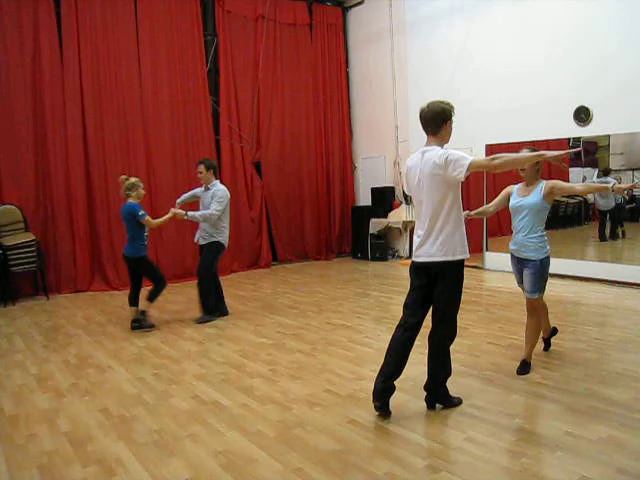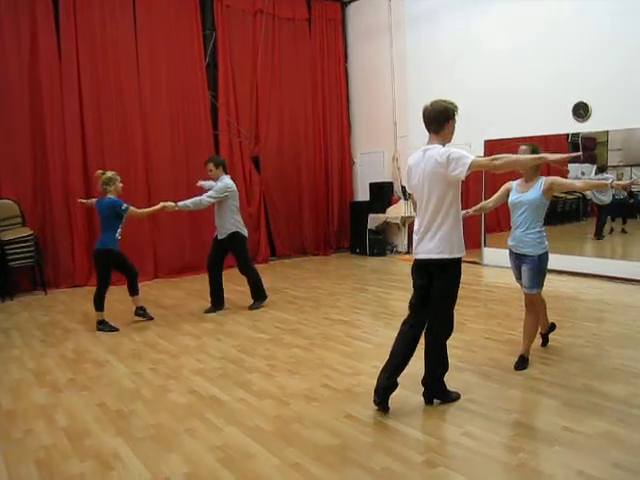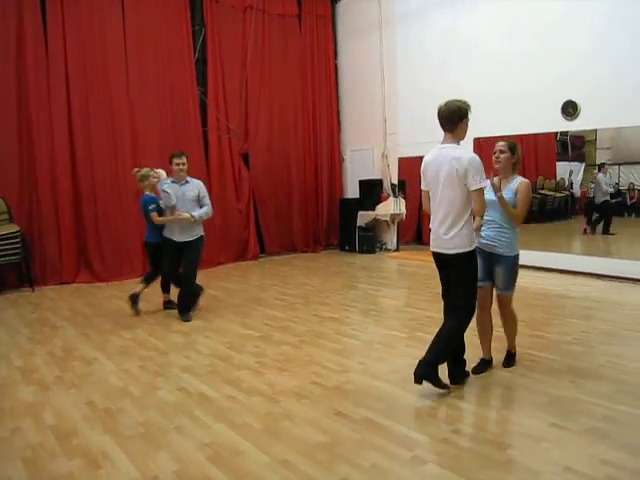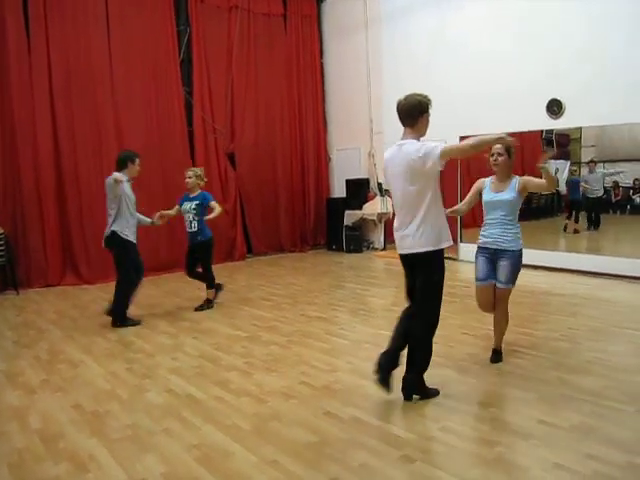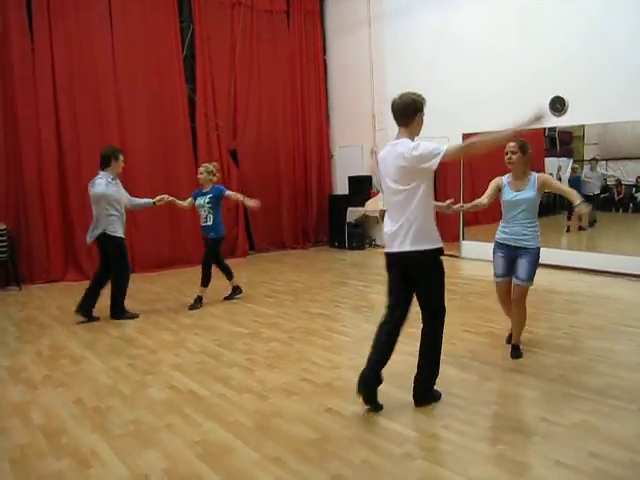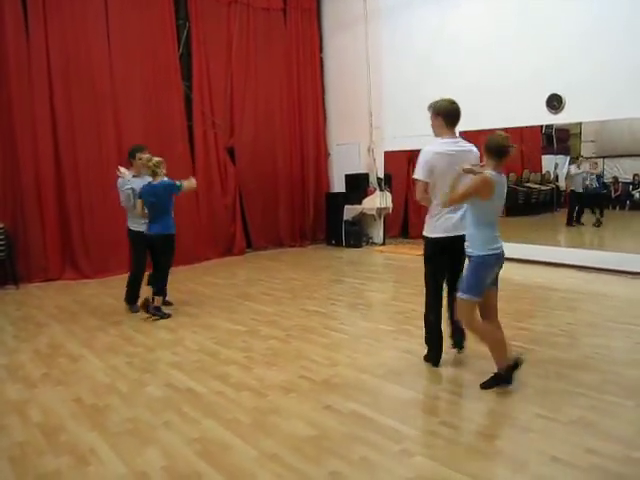
dt=0.7s
person 1, frame 1
left shoulder: (411, 163)
right shoulder: (445, 159)
right elbow: (493, 163)
left wrist: (458, 214)
right wrist: (540, 155)
left hip: (421, 256)
right hip: (447, 256)
left knee: (409, 323)
right knee: (443, 327)
left ankle: (382, 390)
right ankle: (436, 393)
person 1, frame 2
left shoulder: (413, 161)
right shoulder: (447, 157)
right elbow: (493, 164)
right wrist: (542, 158)
left hip: (421, 252)
right hip: (444, 254)
left knee: (415, 320)
right knee: (439, 323)
left ankle: (385, 385)
right ankle: (434, 388)
person 1, frame 3
left shoulder: (428, 159)
right shoulder: (469, 160)
right elbow: (478, 208)
right wrist: (476, 223)
left hip: (438, 245)
right hip: (461, 246)
left knee: (452, 307)
right knee: (463, 309)
left ankle: (457, 369)
right ankle: (429, 364)
person 1, frame 4
left shoulder: (389, 155)
right shoulder: (422, 151)
right elbow: (468, 147)
right wrist: (498, 138)
left hip: (404, 244)
right hip: (427, 244)
left knee: (416, 306)
right knee: (426, 313)
left ankle: (388, 362)
right ankle: (413, 382)
person 1, frame 5
left shoulder: (384, 155)
right shoulder: (419, 152)
right elbow: (467, 147)
left wrist: (434, 206)
right wrist: (516, 130)
left hip: (393, 247)
right hip: (422, 246)
left knee: (394, 316)
right knee: (433, 316)
left ankle: (370, 380)
right ankle: (423, 389)
person 1, frame 6
left shoulder: (430, 153)
right shoulder: (472, 152)
left elbow: (421, 196)
left wrist: (436, 203)
left hip: (436, 232)
right hip: (463, 231)
left knee: (433, 292)
right knee: (456, 286)
left ankle: (434, 350)
right ankle: (457, 336)
person 2, frame 1
left shoulder: (548, 187)
right shoulder: (512, 190)
left elbow: (580, 188)
right elbow: (490, 208)
left wrist: (612, 186)
right wrist: (471, 213)
left hip: (536, 255)
right hip: (516, 253)
left knee: (532, 305)
right knee: (533, 300)
left ankle: (526, 357)
right ankle: (548, 330)
person 2, frame 2
left shoulder: (547, 183)
right shoulder: (510, 186)
left elbow: (579, 184)
right elbow: (489, 204)
left wrist: (611, 183)
right wrist: (471, 210)
left hip: (534, 251)
right hip: (514, 249)
left knee: (530, 301)
right knee: (532, 296)
left ankle: (524, 352)
right ankle: (545, 326)
person 2, frame 3
left shoulder: (522, 184)
right shoulder: (487, 184)
left elbow: (517, 219)
left wrist: (500, 195)
left hip: (505, 252)
right hip: (481, 248)
left knee: (504, 305)
right knee: (481, 305)
left ankle: (511, 350)
right ankle: (486, 356)
person 2, frame 4
left shoulder: (521, 183)
right shoulder: (482, 183)
left elbow: (551, 186)
right elbow: (463, 207)
left wrist: (543, 168)
right wrist: (445, 212)
left hip: (510, 248)
right hip: (485, 247)
left knee: (501, 301)
right knee: (484, 302)
left ankle: (497, 347)
right ankle: (498, 320)
person 2, frame 5
left shoulder: (540, 180)
right shoulder: (500, 182)
left elbow: (569, 192)
right elbow: (484, 201)
left wrist: (580, 204)
right wrist: (466, 206)
left hip: (528, 246)
right hip: (503, 243)
left knee: (518, 297)
right knee: (503, 297)
left ankle: (516, 341)
right ankle: (516, 325)
person 2, frame 6
left shoulder: (485, 178)
right shoulder: (499, 178)
left elbow: (449, 201)
left wrist: (459, 174)
right wrist: (468, 174)
left hip: (484, 256)
right hip: (487, 253)
left knee: (466, 315)
right knee: (488, 314)
left ankle: (507, 361)
right ankle: (504, 368)
person 3, frame 1
left shoulder: (221, 191)
right shoulder: (203, 189)
left elbow: (212, 215)
right elbow: (193, 193)
left wrist: (187, 215)
right wrist: (179, 202)
left hip: (216, 240)
right hip: (204, 239)
left knee: (203, 272)
right knee: (210, 274)
left ankle: (209, 311)
right ankle: (220, 308)
person 3, frame 2
left shoulder: (226, 185)
right shoulder: (221, 184)
left elbow: (203, 201)
left wrist: (177, 205)
right wrist: (202, 183)
left hip: (234, 233)
right hip: (222, 234)
left knee: (245, 267)
right knee: (213, 266)
left ankle: (260, 297)
right ankle: (217, 302)
person 3, frame 3
left shoulder: (198, 185)
right shoulder: (164, 185)
left elbow: (208, 210)
right elbow: (168, 205)
left wrist: (192, 216)
right wrist: (164, 180)
left hip: (194, 236)
right hip: (172, 237)
left knee: (188, 273)
right knee: (170, 272)
left ankle: (185, 308)
right ankle: (195, 290)
person 3, frame 4
left shoulder: (126, 184)
right shoulder: (116, 182)
right elbow: (111, 181)
left wrist: (151, 221)
right wrist: (117, 180)
left hip: (127, 237)
right hip: (119, 237)
left knee: (136, 271)
right knee: (127, 277)
left ankle: (116, 309)
right ankle: (120, 318)
person 3, frame 5
left shoulder: (115, 182)
right shoulder: (100, 181)
left elbow: (130, 202)
right elbow: (96, 193)
left wrist: (153, 202)
right wrist: (119, 198)
left hip: (113, 233)
right hip: (109, 234)
left knee: (105, 272)
right knee: (122, 270)
left ankle: (85, 309)
right ankle: (117, 310)
person 3, frame 6
right shoulder: (123, 180)
right elbow: (128, 204)
right wrist: (127, 181)
right hip: (137, 229)
right knee: (139, 266)
right ankle: (131, 300)
person 4, frame 1
left shoulder: (127, 207)
right shoulder: (133, 207)
right elbow: (152, 224)
right wrist: (170, 215)
left hip: (130, 253)
right hip: (137, 255)
left knee: (136, 286)
right knee: (160, 281)
left ankle: (136, 320)
right ankle: (143, 312)
person 4, frame 2
left shoulder: (101, 202)
right shoulder: (114, 203)
left elbow: (93, 202)
right elbow: (138, 213)
left wrist: (87, 202)
right wrist: (159, 207)
left hip: (111, 249)
right hip: (105, 250)
left knee: (132, 273)
right knee: (103, 284)
left ankle: (139, 308)
right ankle: (100, 322)
person 4, frame 3
left shoulder: (151, 197)
right shoulder: (149, 199)
left elbow: (164, 212)
right elbow: (157, 220)
right wrist: (175, 217)
left hip: (151, 241)
right hip: (156, 241)
left knee: (155, 271)
left ankle: (136, 294)
right ankle: (167, 300)
person 4, frame 4
left shoulder: (204, 196)
right shoulder: (185, 197)
left elbow: (217, 208)
right elbow: (173, 213)
left wrist: (212, 215)
right wrist: (162, 213)
left hip: (204, 238)
right hip: (193, 239)
left knee: (206, 269)
right knee: (190, 269)
left ankle: (209, 300)
right ankle: (215, 286)
person 4, frame 5
left shoulder: (217, 190)
right shoulder: (198, 193)
left elbow: (233, 195)
right elbow: (185, 205)
left wrist: (247, 201)
right wrist: (173, 200)
left hip: (215, 234)
right hip: (206, 234)
left knee: (206, 264)
right knee: (219, 262)
left ankle: (200, 297)
right ankle: (236, 288)
person 4, frame 6
left shoulder: (144, 189)
right shoulder: (167, 185)
left elbow: (139, 212)
right elbow: (191, 184)
right wrist: (189, 181)
left hip: (151, 233)
right hip: (165, 233)
left knee: (158, 268)
right knee: (162, 269)
left ankle: (149, 301)
right ankle: (156, 307)
